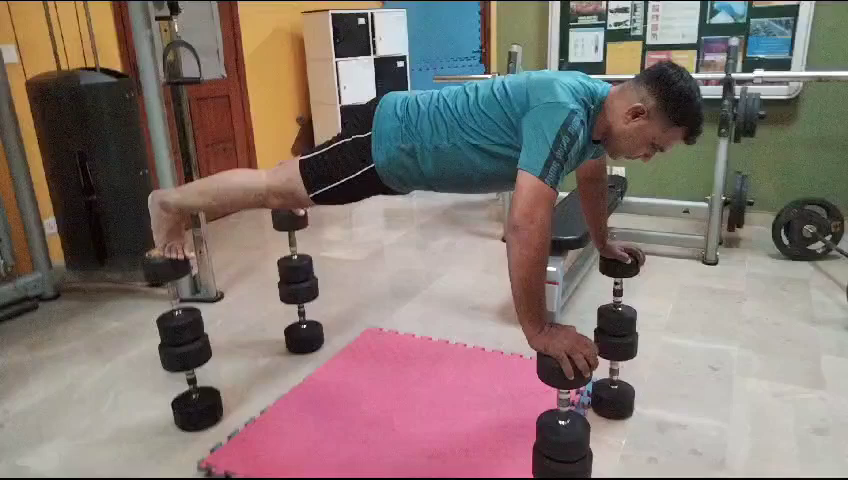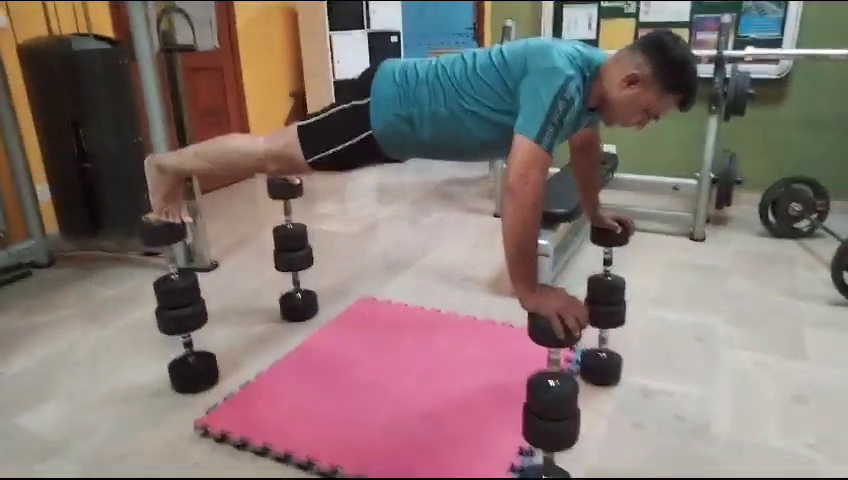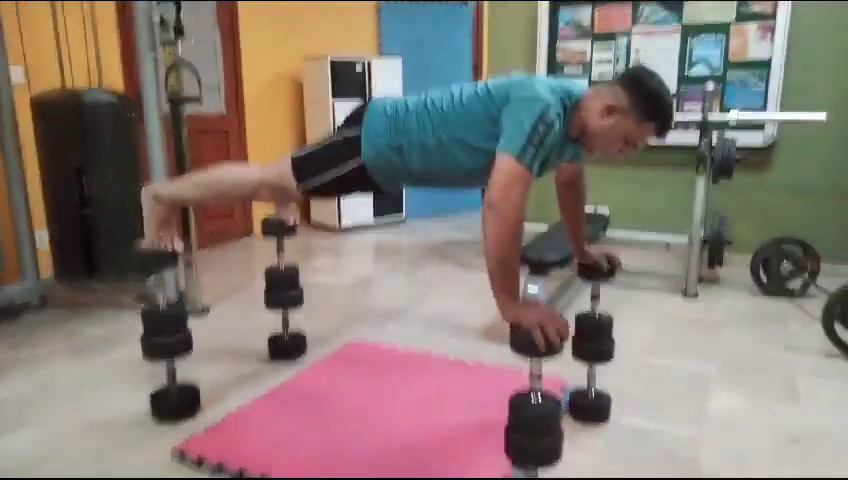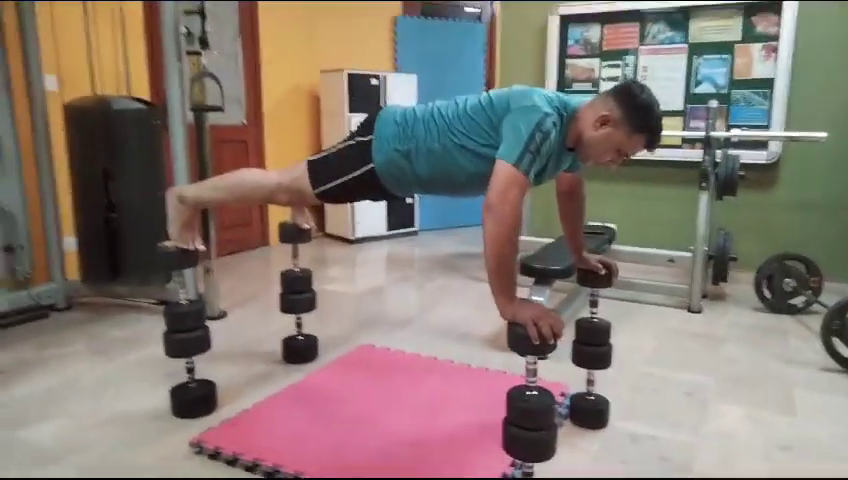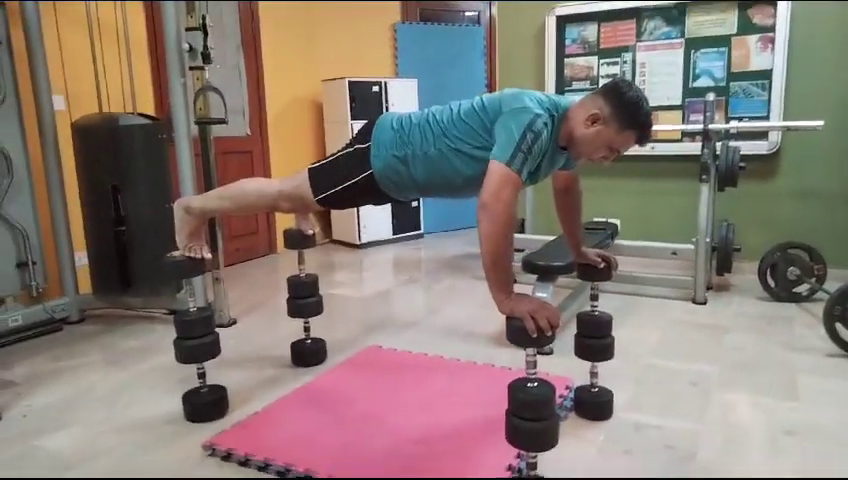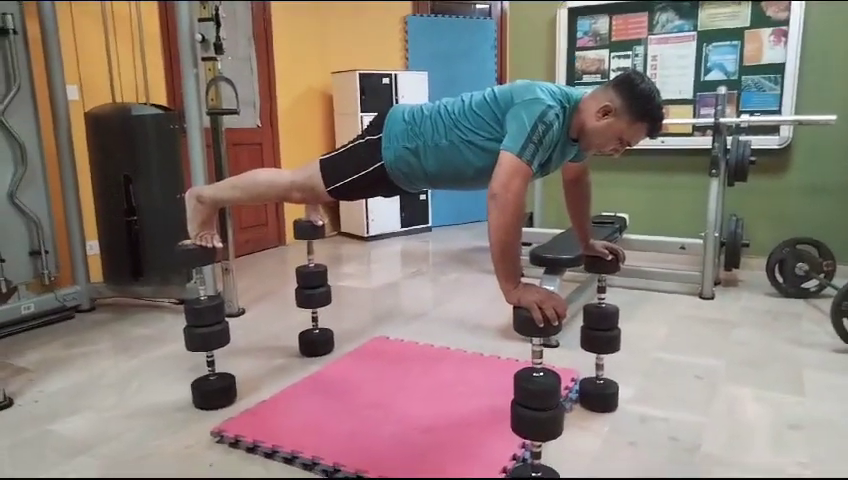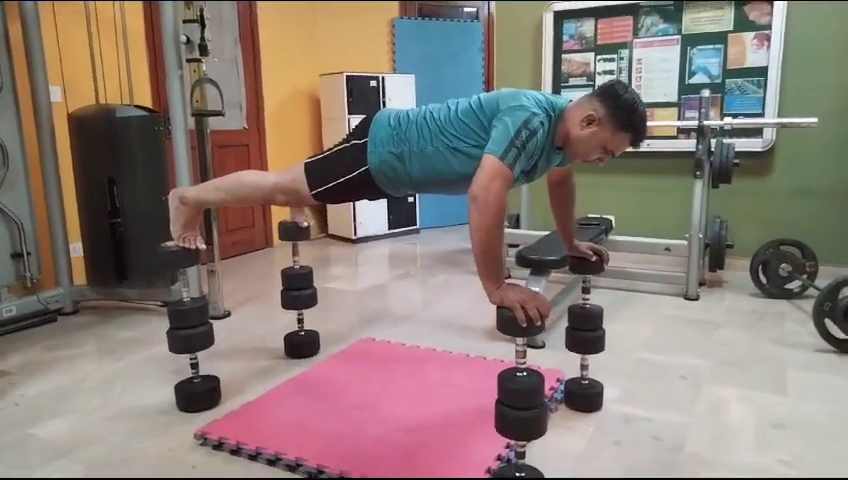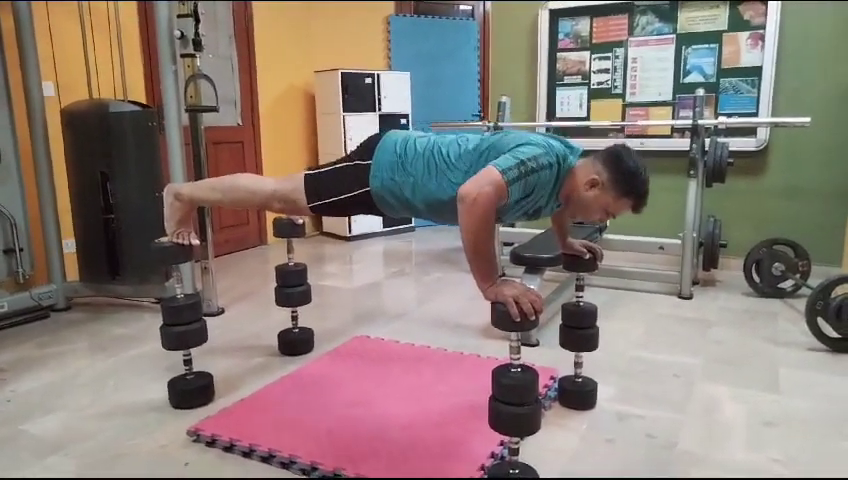
dt=0.5s
person 1, frame 1
left shoulder: (600, 105)
right shoulder: (564, 113)
left elbow: (591, 175)
right elbow: (527, 222)
left wrist: (603, 243)
right wrist: (537, 329)
left hip: (409, 138)
right hip: (391, 141)
right knee: (276, 188)
right ankle: (170, 201)
person 1, frame 2
left shoulder: (593, 74)
right shoulder: (561, 79)
left elbow: (584, 145)
right elbow: (522, 185)
left wrist: (594, 213)
right wrist: (528, 290)
left hip: (402, 109)
right hip: (390, 110)
right knee: (276, 154)
right ankle: (168, 165)
person 1, frame 3
left shoulder: (575, 116)
right shoulder: (542, 109)
left elbow: (569, 180)
right elbow: (502, 203)
left wrist: (581, 248)
right wrist: (510, 304)
left hip: (393, 150)
right hip: (380, 141)
right knee: (269, 181)
right ankle: (164, 194)
person 1, frame 4
left shoulder: (574, 128)
right shoulder: (541, 118)
left elbow: (570, 189)
right elbow: (500, 205)
left wrist: (580, 256)
right wrist: (508, 301)
left hip: (400, 159)
right hip: (390, 149)
right knee: (286, 185)
right ankle: (187, 197)
person 1, frame 5
left shoulder: (567, 127)
right shoulder: (532, 120)
left elbow: (566, 186)
right elbow: (494, 205)
left wrist: (579, 250)
right wrist: (506, 297)
left hip: (402, 165)
right hip: (387, 155)
right knee: (287, 193)
right ankle: (194, 208)
person 1, frame 6
left shoulder: (578, 121)
right shoulder: (545, 112)
left elbow: (575, 178)
right elbow: (503, 194)
left wrist: (586, 242)
right wrist: (513, 286)
left hip: (411, 153)
right hip: (398, 146)
right knee: (299, 184)
right ankle: (204, 196)
person 1, frame 7
left shoulder: (564, 125)
right shoulder: (531, 120)
left elbow: (559, 177)
right elbow: (484, 195)
left wrist: (570, 242)
right wrist: (497, 287)
left hip: (398, 159)
right hip: (383, 149)
right knee: (284, 184)
right ankle: (188, 197)
person 1, frame 8
left shoulder: (570, 162)
right shoulder: (541, 160)
right elbow: (473, 197)
left wrist: (565, 241)
right wrist: (492, 285)
left hip: (400, 164)
right hip: (385, 171)
right knee: (281, 195)
right ankle: (183, 194)
